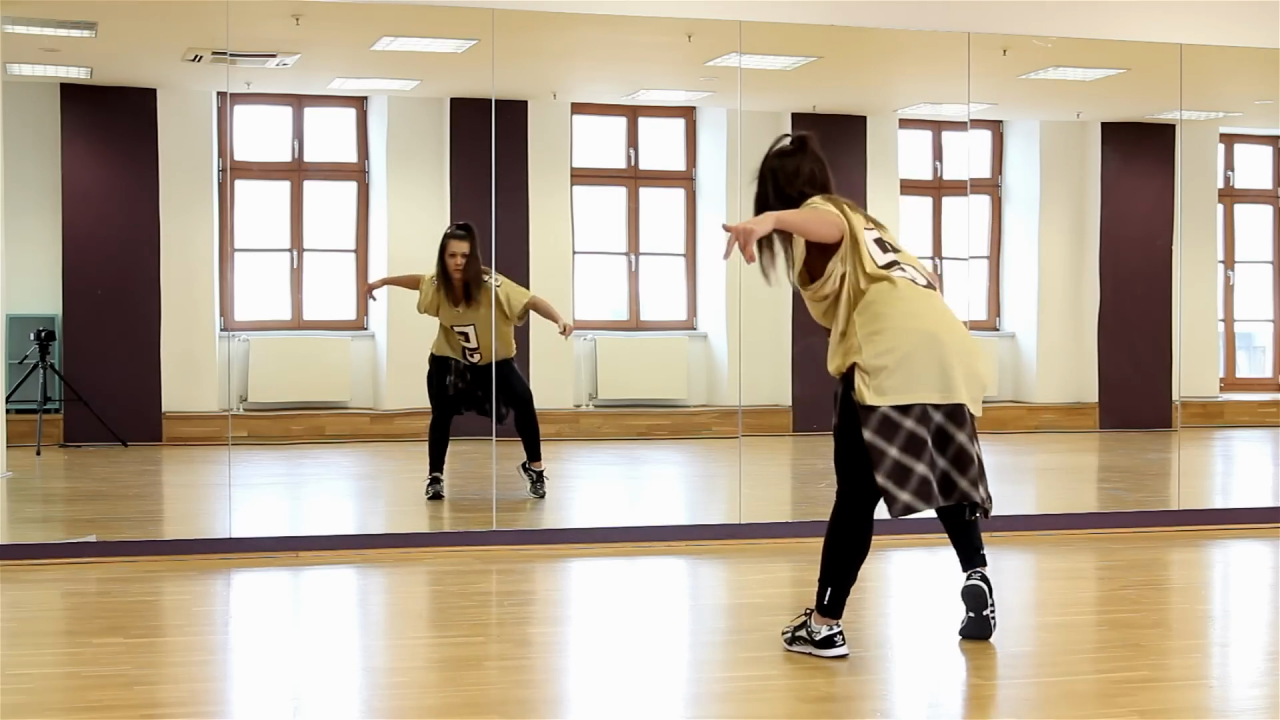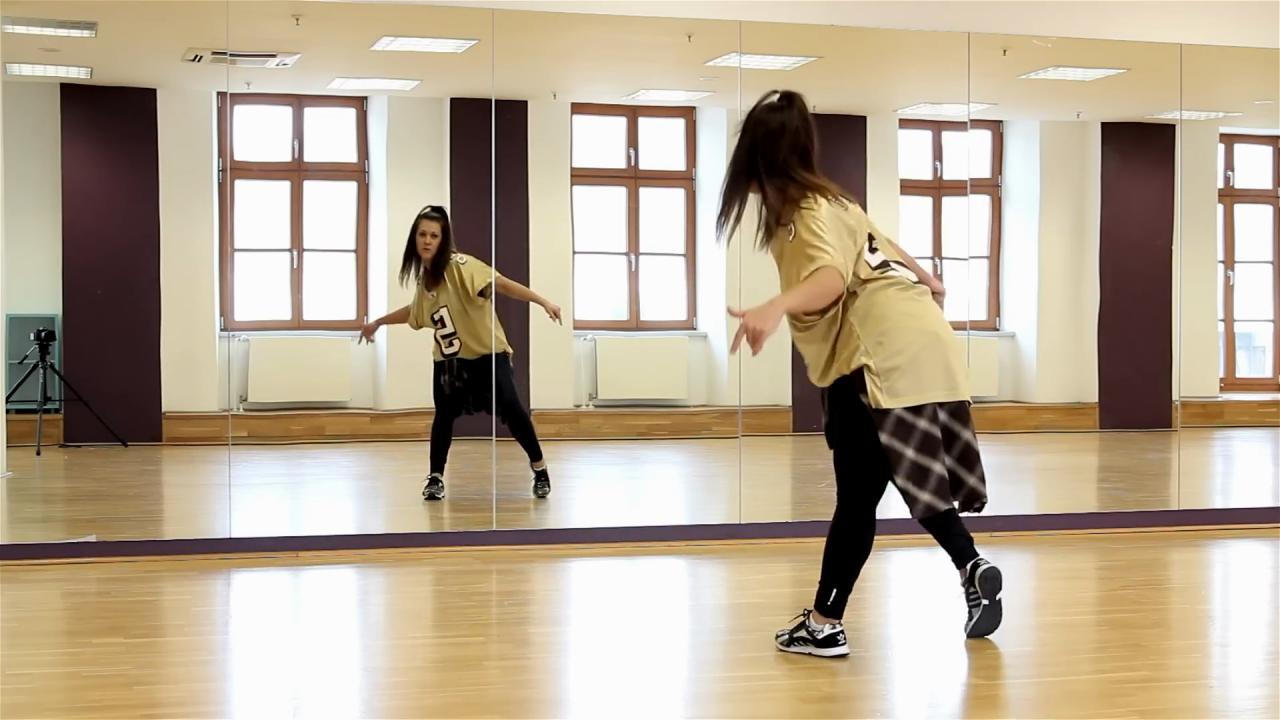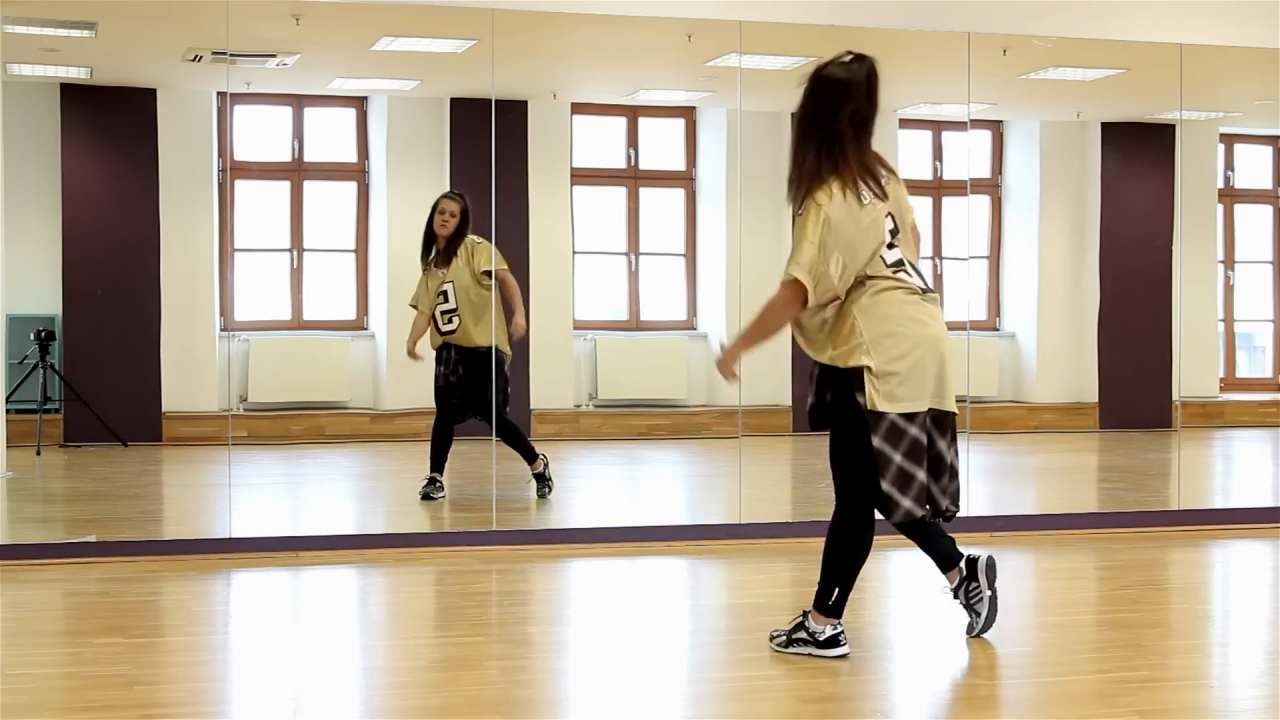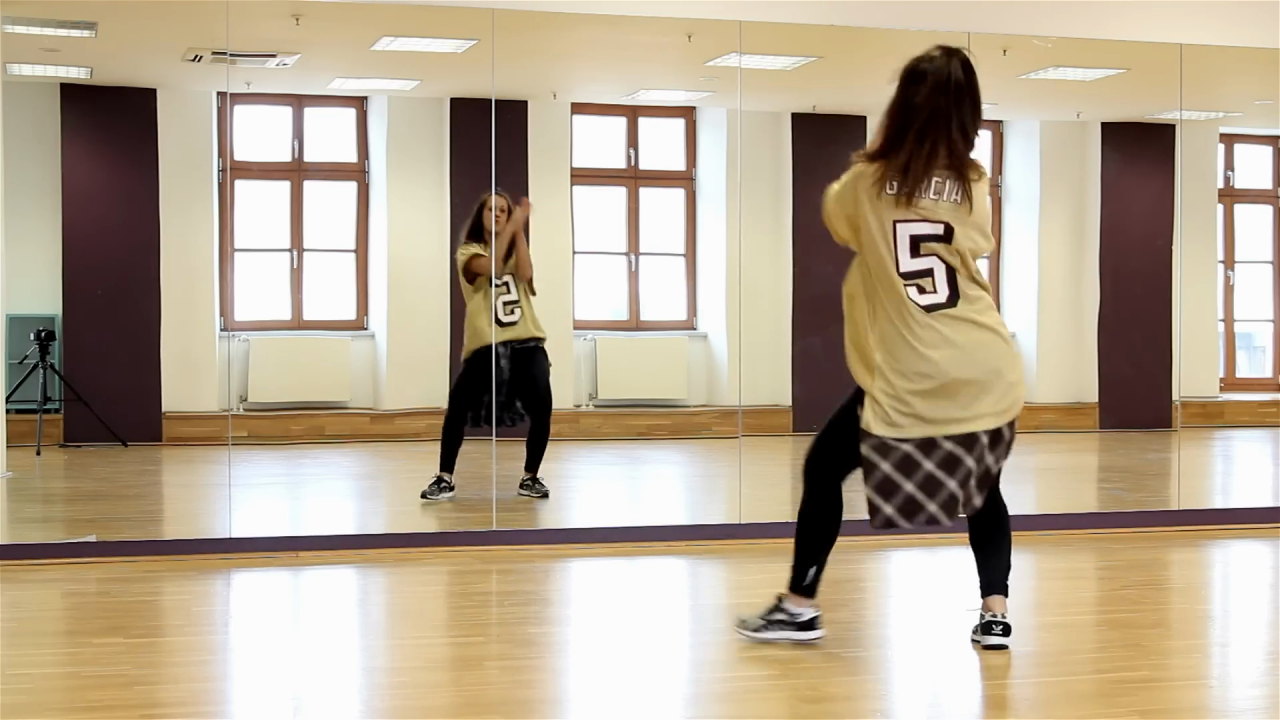
dt=0.4s
person 1, frame 1
left shoulder: (813, 214)
right shoulder: (857, 217)
left elbow: (834, 231)
right elbow: (922, 276)
left wrist: (771, 221)
left hip: (892, 359)
right hip: (947, 350)
left knee: (857, 495)
right knee: (942, 478)
left ankle: (824, 624)
right ankle: (977, 575)
person 1, frame 2
left shoulder: (810, 215)
right shoulder: (825, 199)
left elbow: (829, 279)
right elbow: (878, 248)
left wrist: (773, 309)
right wrist: (920, 277)
left hip: (888, 356)
right hip: (921, 345)
left knee: (858, 495)
right knee: (915, 482)
left ankle: (823, 625)
right ankle: (972, 569)
person 1, frame 3
left shoulder: (828, 199)
right shoulder: (884, 175)
left elbow: (798, 296)
left wrist: (737, 348)
left hip: (883, 355)
right hip: (920, 345)
left knee: (857, 492)
right knee: (893, 486)
left ankle: (823, 625)
right ankle: (964, 571)
person 1, frame 4
left shoulder: (866, 179)
right shoulder: (974, 182)
left elbow: (836, 217)
left wrist: (880, 148)
left hip: (903, 374)
right hip: (982, 369)
left knee: (824, 468)
right knee: (979, 486)
left ankle: (798, 606)
right ankle: (995, 612)
person 2, frame 1
left shoulder: (489, 285)
right shoulder: (439, 283)
left elbow: (530, 301)
right elbow: (420, 282)
left wrist: (559, 320)
right wrist: (383, 281)
left hip: (494, 358)
right hip: (450, 357)
left knee: (522, 401)
right knee: (442, 412)
left ankle: (534, 468)
right ankle: (435, 477)
person 2, frame 2
left shoulder: (459, 265)
right shoulder: (423, 279)
left elbow: (501, 284)
right elbow: (414, 315)
left wrist: (543, 302)
right wrist: (378, 323)
left hip: (486, 351)
right hip: (449, 358)
left knee: (510, 407)
right knee: (443, 413)
left ankle: (538, 465)
right ankle: (435, 478)
person 2, frame 3
left shoulder: (474, 246)
right shoulder: (429, 266)
left elbow: (504, 280)
right elbow: (424, 311)
left wrist: (519, 313)
right wrist: (412, 341)
left hip: (484, 346)
right hip: (448, 349)
left knee: (493, 415)
right knee: (446, 412)
left ankle: (538, 466)
right ankle: (435, 478)
person 2, frame 4
left shoulder: (516, 251)
right shoulder: (470, 250)
left elbow: (524, 274)
right elbow: (488, 265)
left wrist: (520, 229)
right wrist: (515, 222)
left hip: (528, 342)
right hip: (486, 344)
left knee: (540, 410)
right knee: (460, 407)
left ankle: (529, 476)
right ankle: (443, 477)
